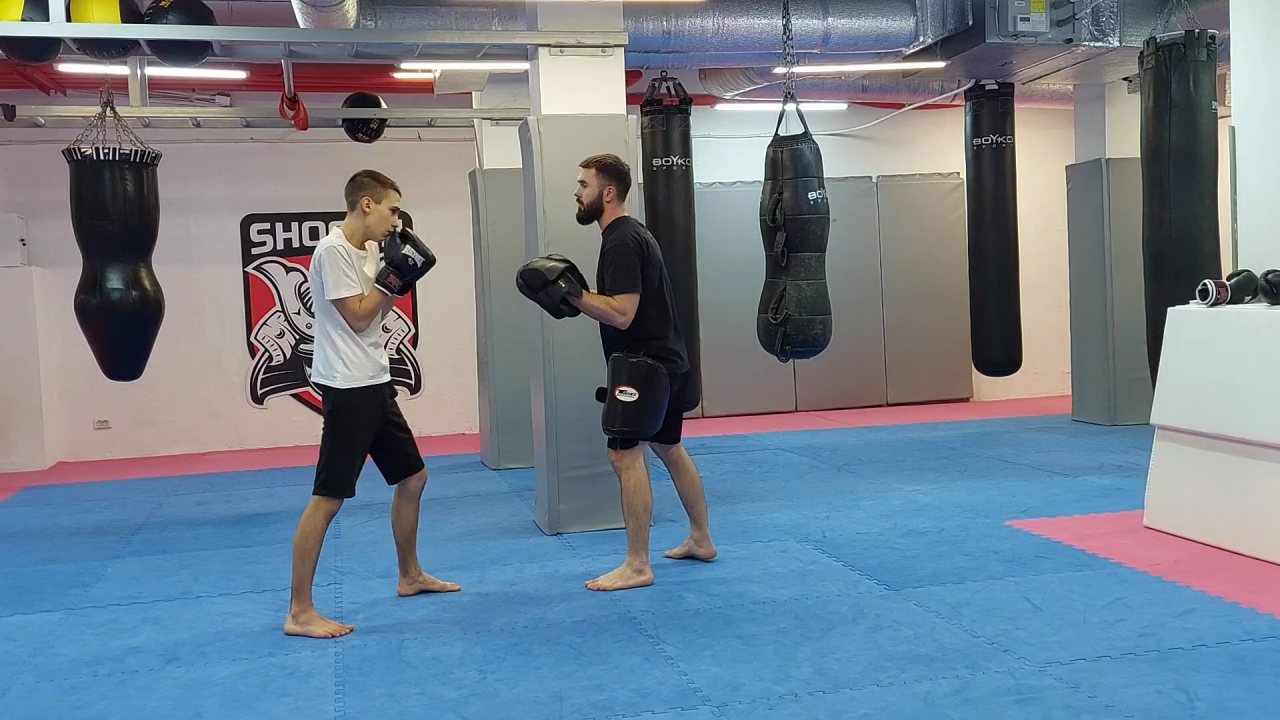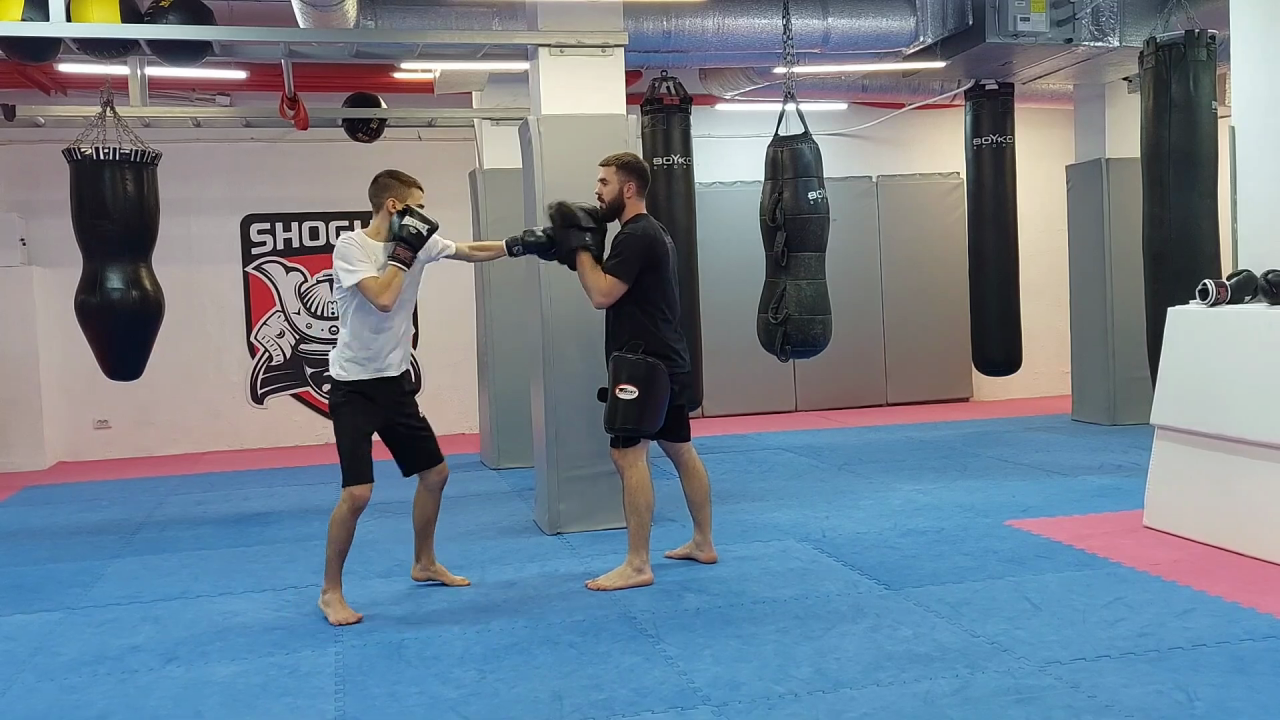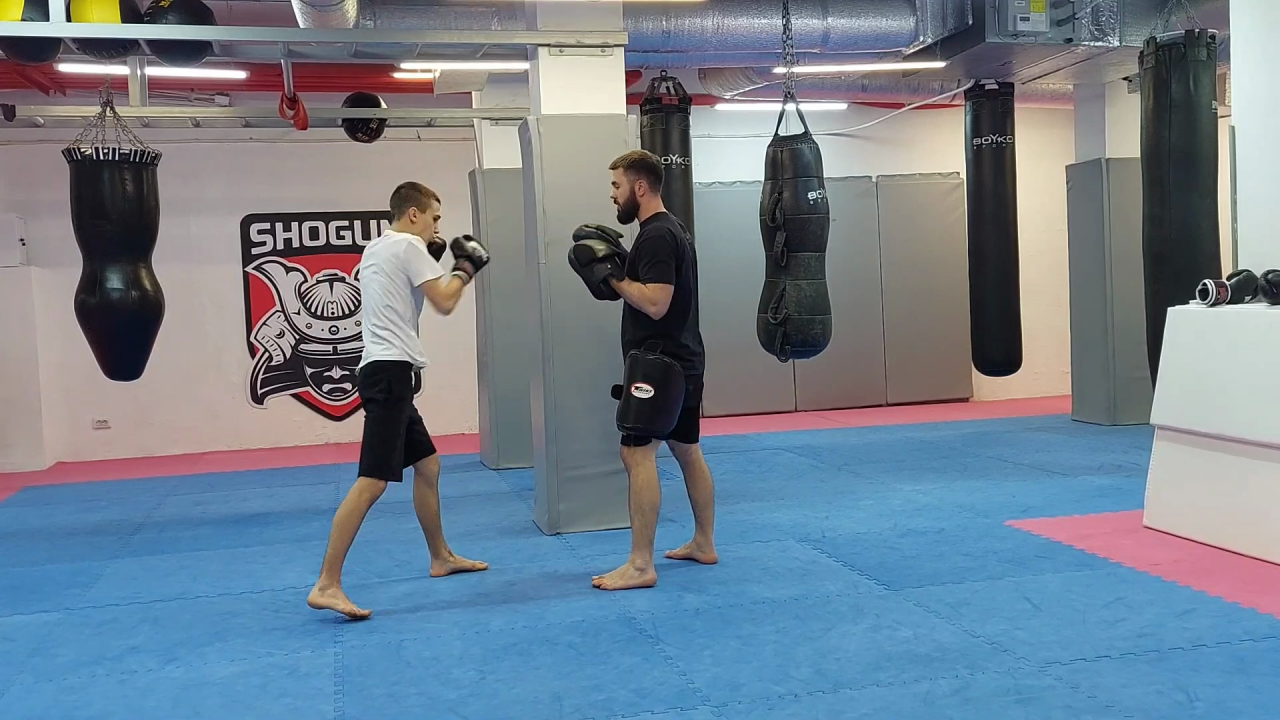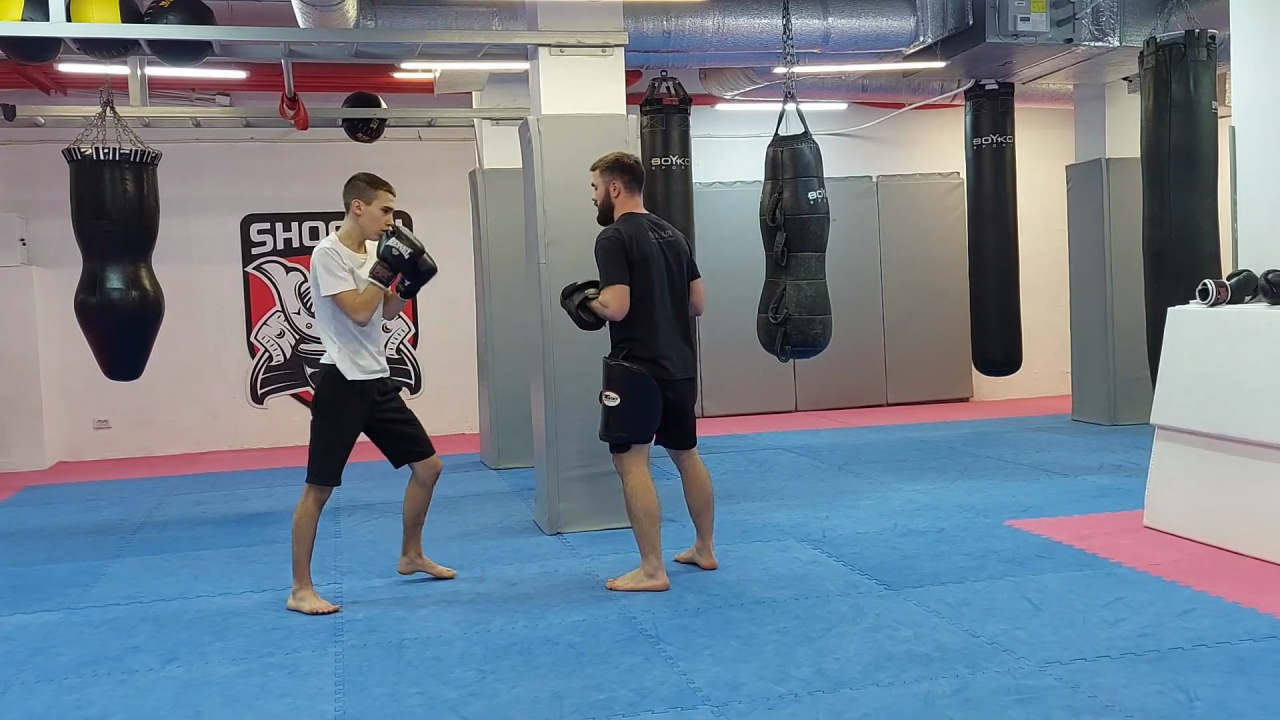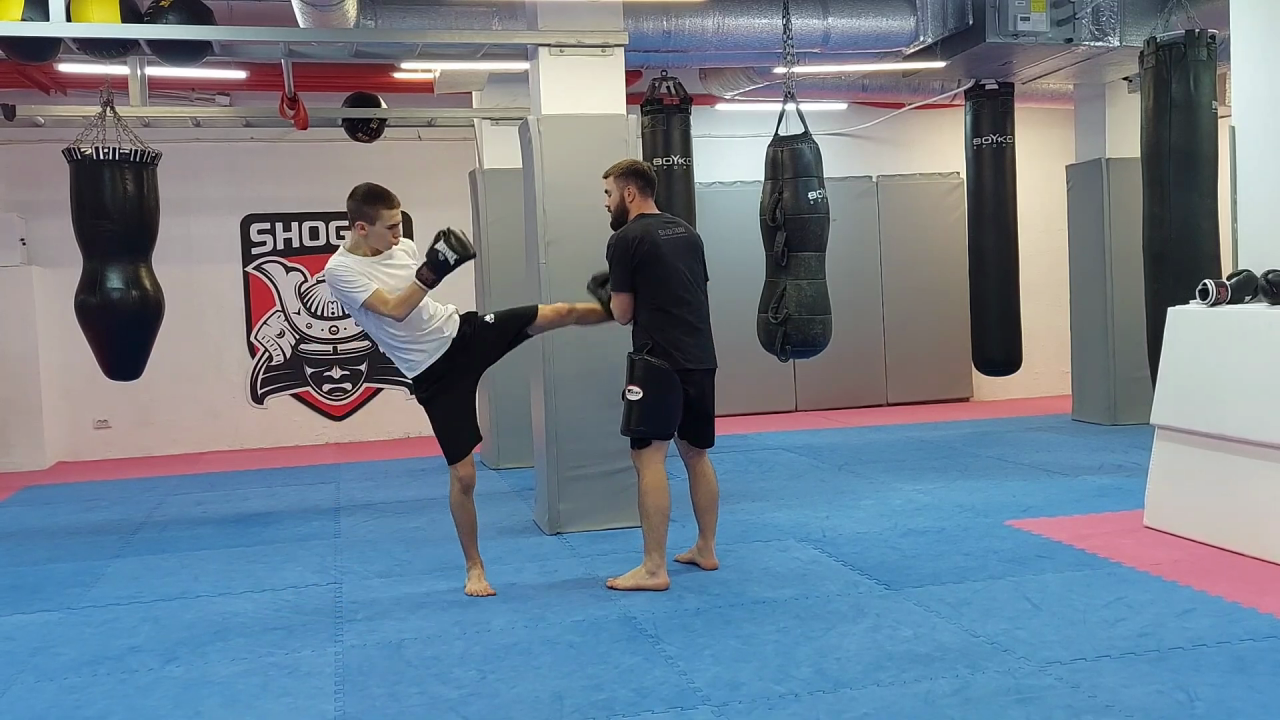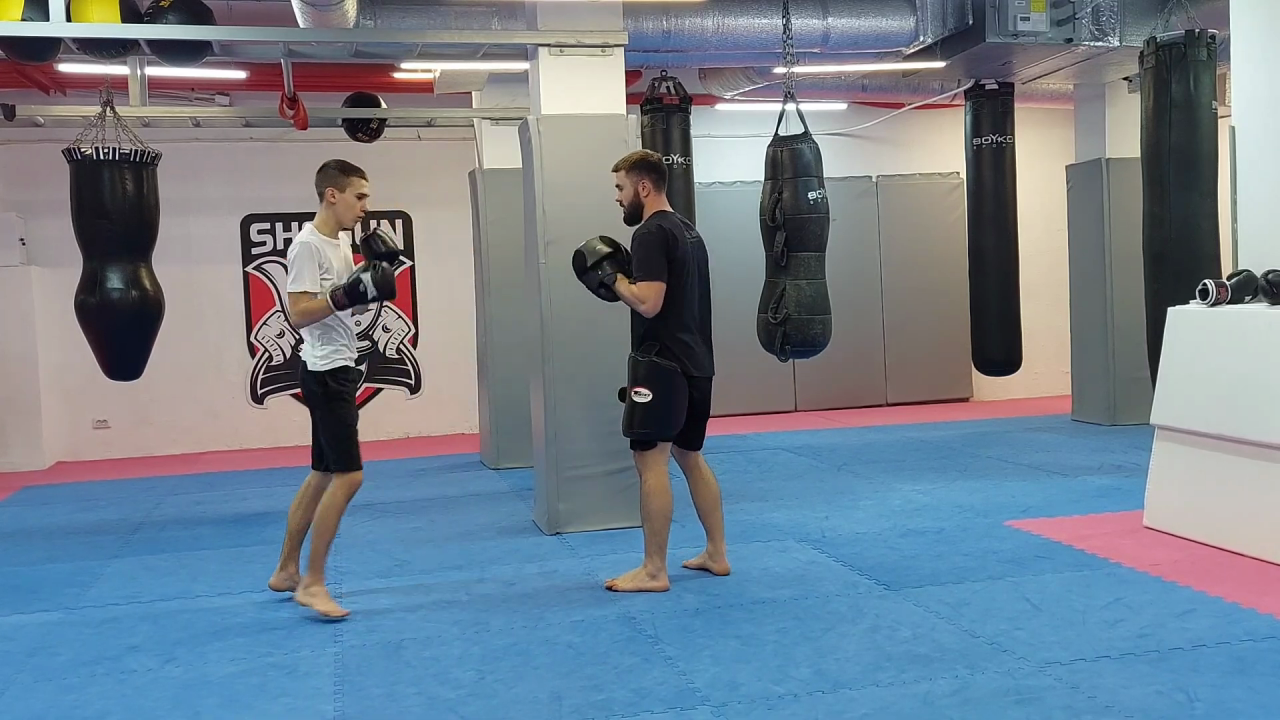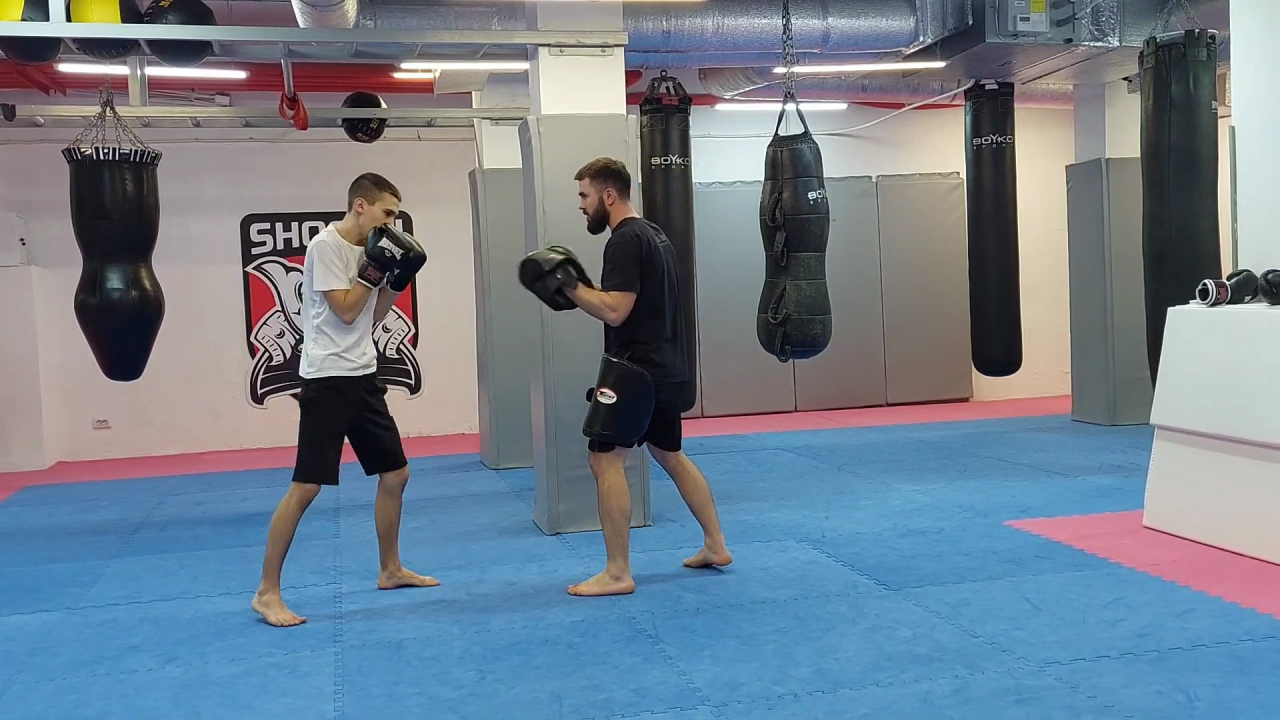
dt=0.7s
person 1, frame 1
left shoulder: (365, 251)
right shoulder: (333, 251)
right elbow: (359, 319)
right wrist: (389, 275)
left hip: (376, 386)
right hip: (348, 392)
left knee: (413, 479)
right knee: (326, 500)
left ankle: (410, 575)
right ankle: (300, 611)
person 1, frame 2
left shoulder: (415, 241)
right shoulder: (349, 246)
left elbow: (466, 251)
right elbow: (382, 299)
left wrist: (517, 243)
right wrist: (402, 250)
left hip: (394, 382)
right hip: (353, 387)
left knee: (434, 473)
right knee: (357, 492)
left ankle: (424, 562)
right ankle: (331, 590)
person 1, frame 3
left shoulder: (377, 249)
right shoulder: (409, 246)
right elbow: (444, 303)
left wrist: (433, 265)
right wrist: (466, 266)
left hip: (382, 371)
right hip: (390, 371)
left knee: (428, 465)
right knee: (372, 481)
left ankle: (441, 556)
right ankle: (326, 585)
person 1, frame 4
left shoulder: (372, 250)
right shoulder: (328, 254)
right elbow: (360, 313)
left wrist: (406, 286)
right wrist: (385, 268)
left hip: (378, 381)
right hip: (342, 384)
left knee: (428, 466)
right knee: (320, 487)
left ankle: (412, 556)
right ankle: (301, 588)
person 1, frame 5
left shoulder: (403, 247)
right shoulder: (341, 272)
right elbow: (396, 310)
right wrist: (432, 268)
left hip: (462, 336)
right hip: (434, 372)
left knee: (560, 314)
right knee: (464, 474)
right ankle: (474, 566)
person 1, frame 6
left shoulder: (341, 242)
right shoulder: (307, 245)
right elbow: (299, 313)
left wrist: (369, 282)
right wrist: (343, 294)
left hip: (340, 371)
right hip: (328, 373)
left knee: (326, 475)
right knee: (346, 478)
left ankle: (288, 570)
right ankle: (312, 583)
person 1, frame 7
left shoulder: (367, 249)
right shoulder: (326, 246)
right elbow: (346, 312)
left wrist: (398, 277)
right wrist: (375, 266)
left hip: (364, 378)
right hip: (327, 382)
left knee: (395, 476)
right knee: (306, 487)
left ankle: (391, 569)
right ankle: (267, 591)
person 2, frame 1
left shoulder: (621, 241)
right shoulder: (628, 233)
left elbow: (622, 314)
right elbow: (617, 304)
left wrist: (571, 294)
right wrist: (575, 293)
left hip: (647, 364)
right hip: (663, 360)
left knee: (625, 455)
right knee: (669, 449)
left ankle: (638, 565)
right ankle: (701, 539)
person 2, frame 2
left shoulder: (636, 235)
right shoulder: (649, 232)
left elbow: (601, 295)
right elbow: (611, 293)
left wrist: (579, 248)
right wrist: (587, 247)
right hip: (665, 362)
left knee: (628, 455)
right knee: (681, 450)
left ankle: (637, 565)
right ankle: (703, 543)
person 2, frame 3
left shoulder: (658, 235)
right shoulder: (662, 230)
left elbow: (655, 303)
left wrist: (612, 275)
right wrist: (612, 268)
left hip: (662, 363)
right hip: (678, 361)
left knee: (637, 454)
right knee: (687, 450)
left ankle: (640, 564)
right ankle: (703, 543)
person 2, frame 4
left shoulder: (613, 238)
right shoulder: (672, 235)
left elbow: (616, 307)
right elbow: (697, 303)
left wrist: (587, 301)
left hip: (639, 369)
right hip: (680, 366)
left knee: (631, 462)
right knee: (687, 455)
left ankle: (652, 570)
right ankle: (705, 549)
person 2, frame 5
left shoulder: (625, 240)
right shoulder: (687, 233)
left elbow: (623, 314)
left wrist: (612, 296)
left hip: (661, 362)
right hip: (701, 360)
left knee: (649, 457)
right knee: (696, 453)
left ankle: (654, 568)
right ankle: (705, 549)
person 2, frame 6
left shoulder: (652, 233)
right shoulder: (687, 231)
left elbow: (649, 303)
left wrist: (614, 279)
right wrist: (623, 279)
left hip: (664, 364)
right hip: (693, 363)
left knee: (650, 460)
right knee: (690, 456)
left ankle: (653, 571)
right ankle: (716, 554)
person 2, frame 7
left shoulder: (625, 240)
right shoulder: (651, 234)
left elbow: (615, 311)
left wrist: (570, 288)
right wrist: (584, 290)
left hip: (638, 368)
right hip: (664, 367)
left knee: (604, 459)
right knee: (671, 455)
left ankle: (617, 572)
right ankle: (716, 545)
